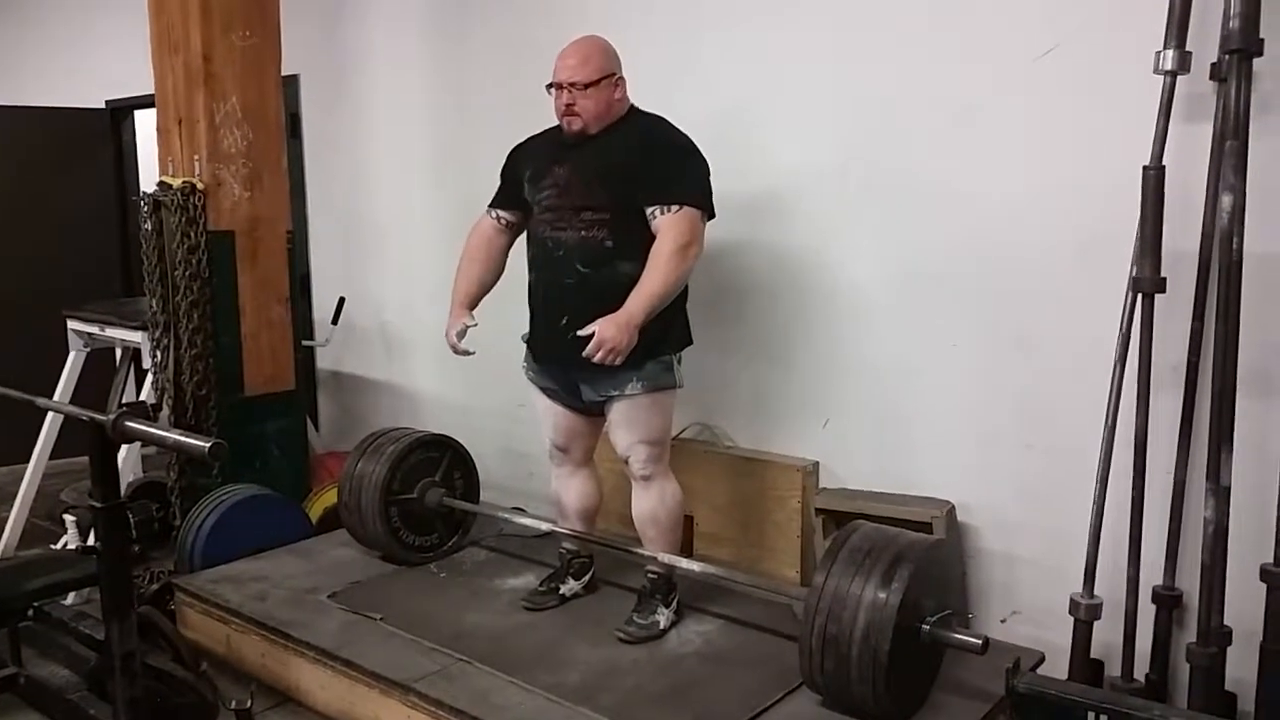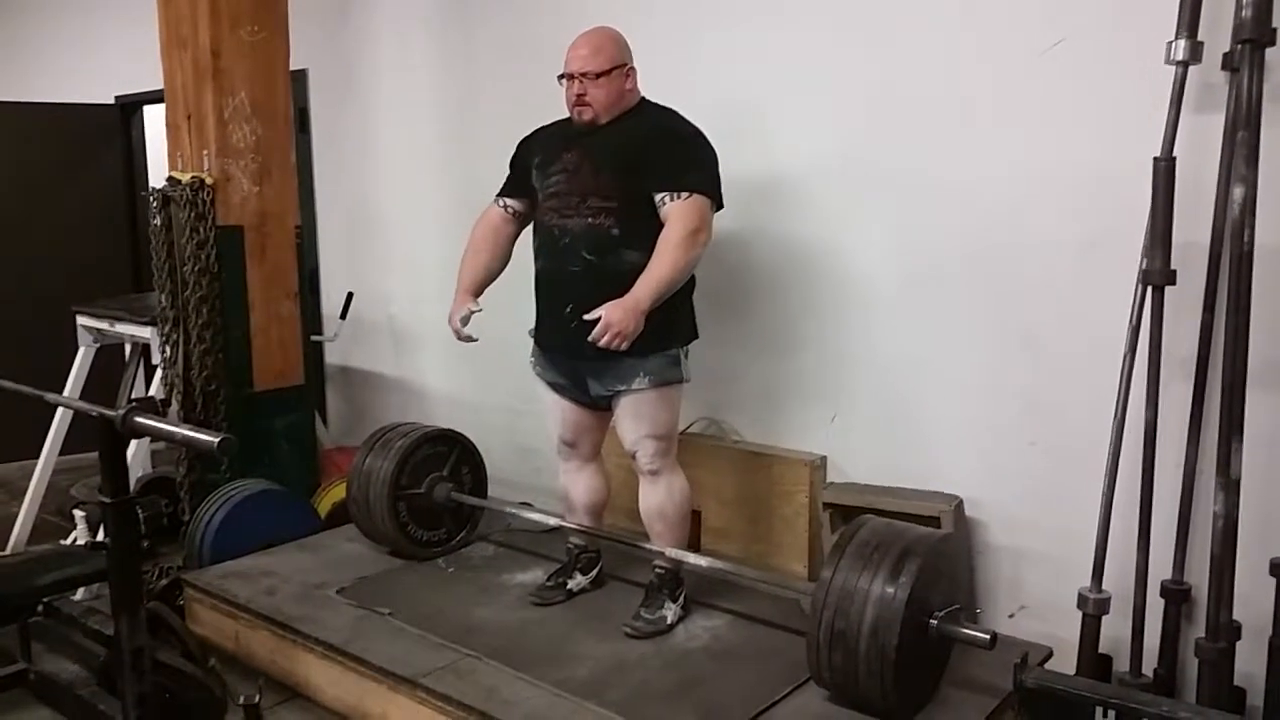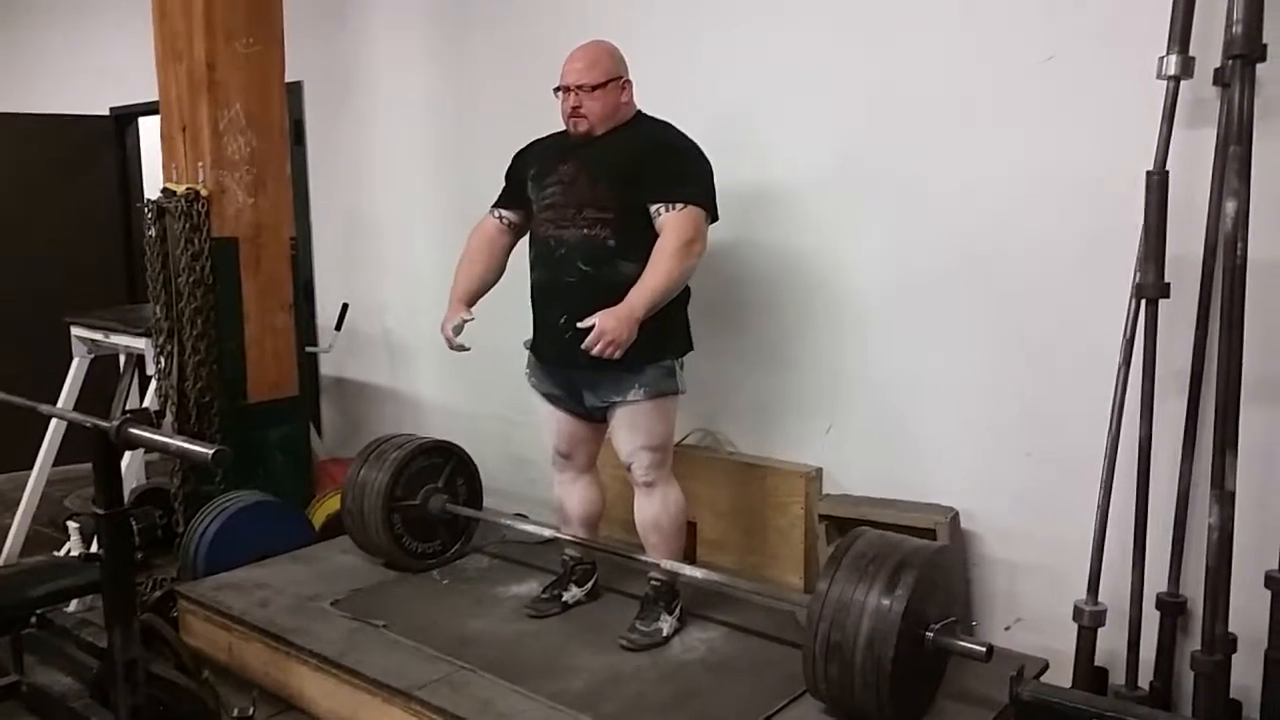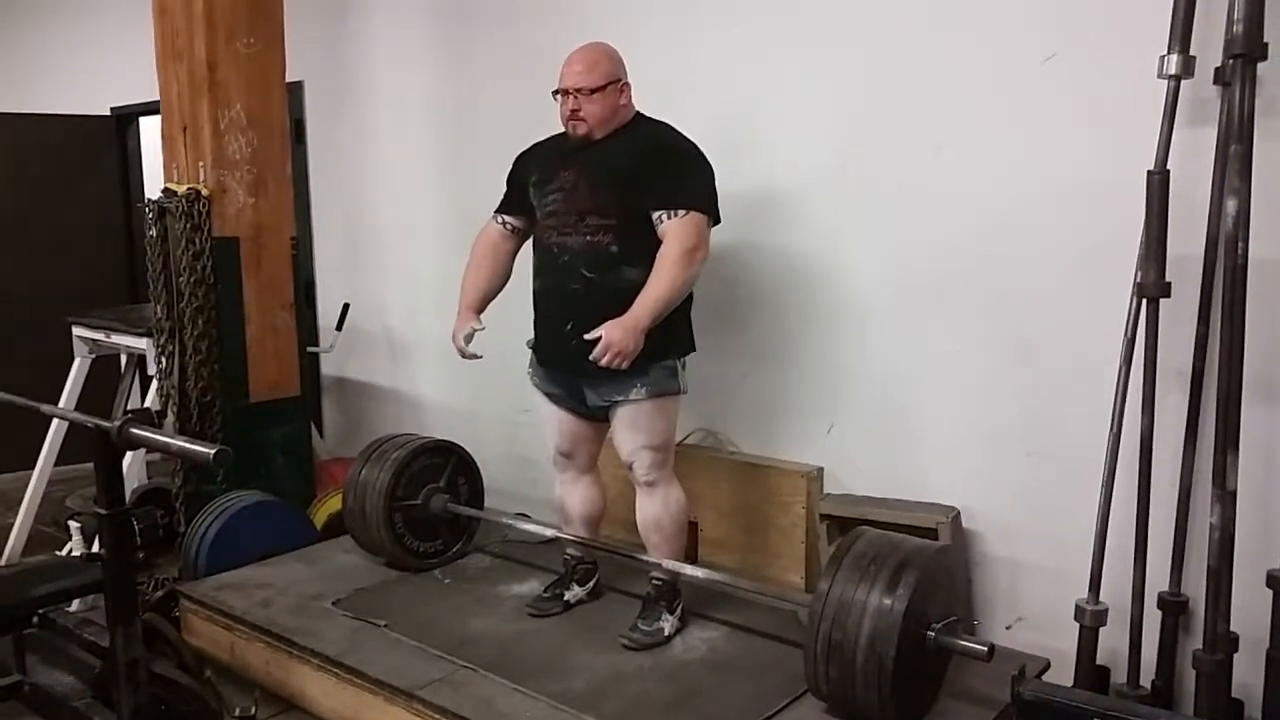
dt=0.3s
person 1, frame 1
left shoulder: (658, 146)
right shoulder: (533, 154)
left elbow: (680, 240)
right elbow: (492, 230)
left wrist: (629, 319)
right wrist: (462, 304)
left hip: (633, 349)
right hip: (553, 346)
left knee: (645, 464)
right knee: (566, 457)
left ankle: (661, 589)
right ankle: (575, 566)
person 1, frame 2
left shoulder: (667, 137)
right shoulder: (542, 145)
left elbow: (689, 226)
right elbow: (501, 218)
left wrist: (636, 304)
right wrist: (467, 290)
left hip: (640, 342)
right hip: (560, 339)
left knee: (653, 460)
right knee: (574, 452)
left ankle: (669, 584)
right ankle: (583, 560)
person 1, frame 3
left shoulder: (663, 149)
right shoulder: (538, 157)
left elbow: (684, 237)
right elbow: (495, 230)
left wrist: (630, 313)
right wrist: (460, 300)
left hip: (636, 353)
right hip: (557, 350)
left knee: (648, 470)
right knee: (570, 463)
left ankle: (664, 596)
right ankle: (578, 573)
person 1, frame 4
left shoulder: (663, 152)
right shoulder: (539, 160)
left elbow: (686, 244)
right elbow: (500, 235)
left wrist: (636, 324)
right wrist: (469, 308)
left hip: (637, 354)
right hip: (558, 352)
left knee: (649, 470)
right knee: (570, 463)
left ankle: (666, 595)
right ankle: (579, 572)
